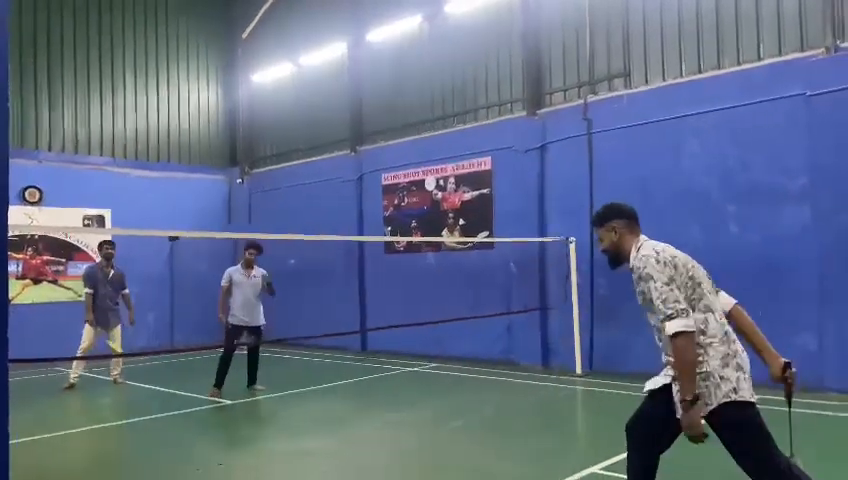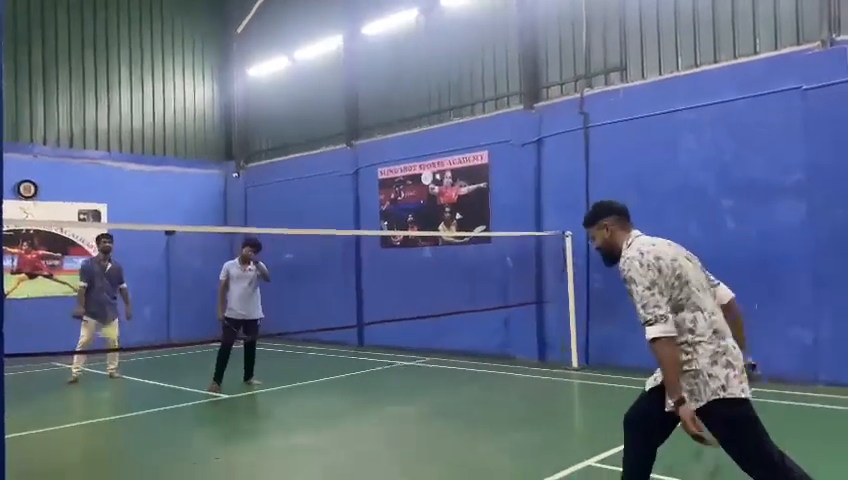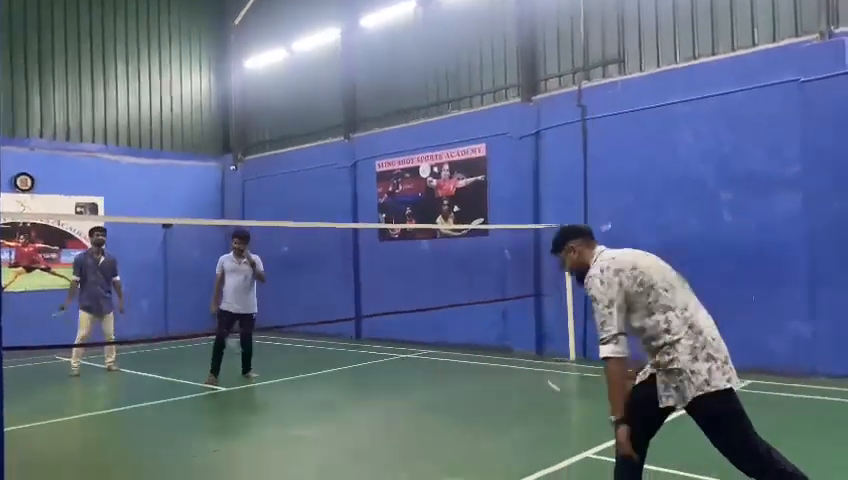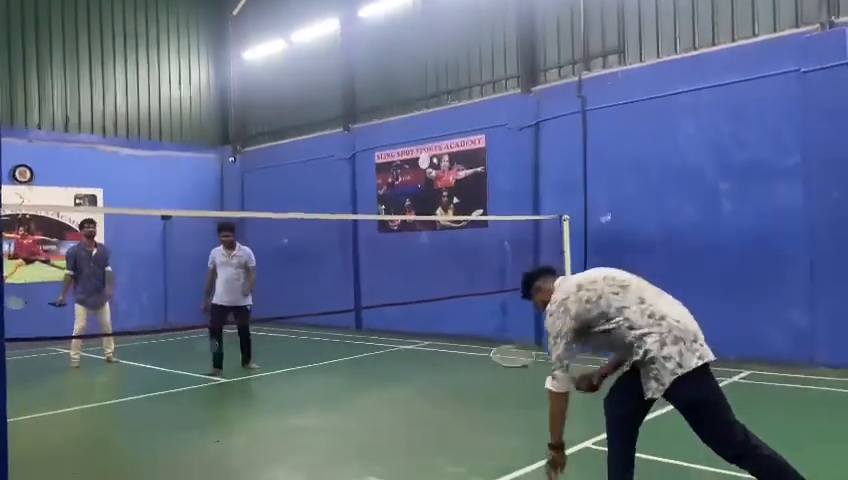
dt=0.2s
person 1, frame 1
left shoulder: (648, 259)
right shoulder: (653, 258)
left elbow: (681, 330)
right elbow: (726, 306)
left wrist: (689, 401)
right wrist: (771, 359)
left hip: (714, 375)
right hip: (691, 373)
right knee: (641, 433)
person 1, frame 2
left shoulder: (634, 259)
right shoulder: (661, 248)
left elbow: (660, 333)
left wrist: (680, 402)
right wrist: (738, 356)
left hip: (705, 372)
right knee: (638, 426)
person 1, frame 3
left shoulder: (599, 274)
right shoulder: (629, 259)
left elbow: (613, 351)
left wrist: (620, 421)
left hip: (693, 368)
right hip: (684, 360)
left knee: (753, 458)
right knee: (630, 425)
person 1, frame 4
left shoulder: (559, 304)
right shoulder: (589, 282)
left elbow: (559, 380)
left wrist: (556, 446)
right wrist: (601, 373)
left hip: (669, 352)
right hip: (676, 339)
left knee: (733, 442)
right knee: (619, 409)
person 2, frame 1
left shoulder: (261, 273)
right shoulder: (231, 272)
left elbow: (271, 293)
right elbow: (224, 295)
left wrist: (269, 284)
right wrist: (222, 313)
left hip: (256, 321)
right hip: (235, 320)
left knee: (254, 352)
right knee: (228, 352)
left ankle: (252, 383)
right ankle: (217, 387)
person 2, frame 2
left shoulder: (258, 266)
right shoulder: (228, 266)
left elbow: (267, 278)
right elbow: (222, 289)
left wrist: (256, 262)
right wrist: (220, 309)
left hip: (252, 315)
right hip: (232, 314)
left knee: (250, 346)
right knee: (225, 346)
left ankle: (248, 376)
right ankle: (216, 381)
person 2, frame 3
left shoulder: (255, 260)
right shoulder: (224, 259)
left elbow: (263, 279)
right elbow: (218, 283)
left wrist: (252, 264)
right wrist: (214, 303)
left hip: (248, 308)
right hip: (227, 307)
left knee: (246, 339)
right knee: (220, 338)
left ankle: (247, 370)
right ankle: (213, 374)
person 2, frame 4
left shoulder: (246, 252)
right shoulder: (215, 253)
left elbow: (252, 274)
right elbow: (211, 276)
left wrist: (249, 288)
right wrist: (206, 298)
left hip: (241, 301)
right hip: (219, 300)
left knee: (244, 331)
right knee: (214, 331)
left ankle: (247, 360)
right ankle: (217, 367)
person 3, frame 1
left shoulder: (119, 273)
right shoulder: (90, 271)
left elbow: (125, 294)
right elbow: (88, 294)
left wrist: (131, 312)
right wrist: (89, 314)
left hip: (113, 317)
right hip: (95, 317)
left knee: (117, 348)
right knee: (84, 347)
left ankle: (116, 375)
right ankle: (73, 379)
person 3, frame 2
left shoulder: (117, 267)
right shoulder: (87, 264)
left elbow: (122, 288)
right elbow: (82, 287)
left wrist: (128, 306)
right wrist: (79, 307)
left hip: (111, 311)
right hip: (91, 312)
left knee: (113, 342)
right knee: (83, 341)
left ankle: (112, 370)
right ankle: (75, 373)
person 3, frame 3
left shoulder: (111, 259)
right shoulder: (81, 258)
left elbow: (116, 281)
right elbow: (75, 281)
left wrist: (121, 299)
right wrist: (68, 300)
left hip: (106, 304)
right hip: (87, 305)
left knee: (109, 335)
right knee: (82, 336)
left ankle: (110, 363)
right ankle: (75, 366)
person 3, frame 4
left shoulder: (103, 250)
right shoulder: (73, 251)
left elbow: (108, 271)
right elbow: (69, 275)
left wrist: (110, 288)
right wrist: (62, 295)
left hip: (101, 296)
right hip: (82, 297)
left knee: (107, 326)
right knee: (79, 328)
left ankle: (109, 354)
right ankle: (75, 358)
